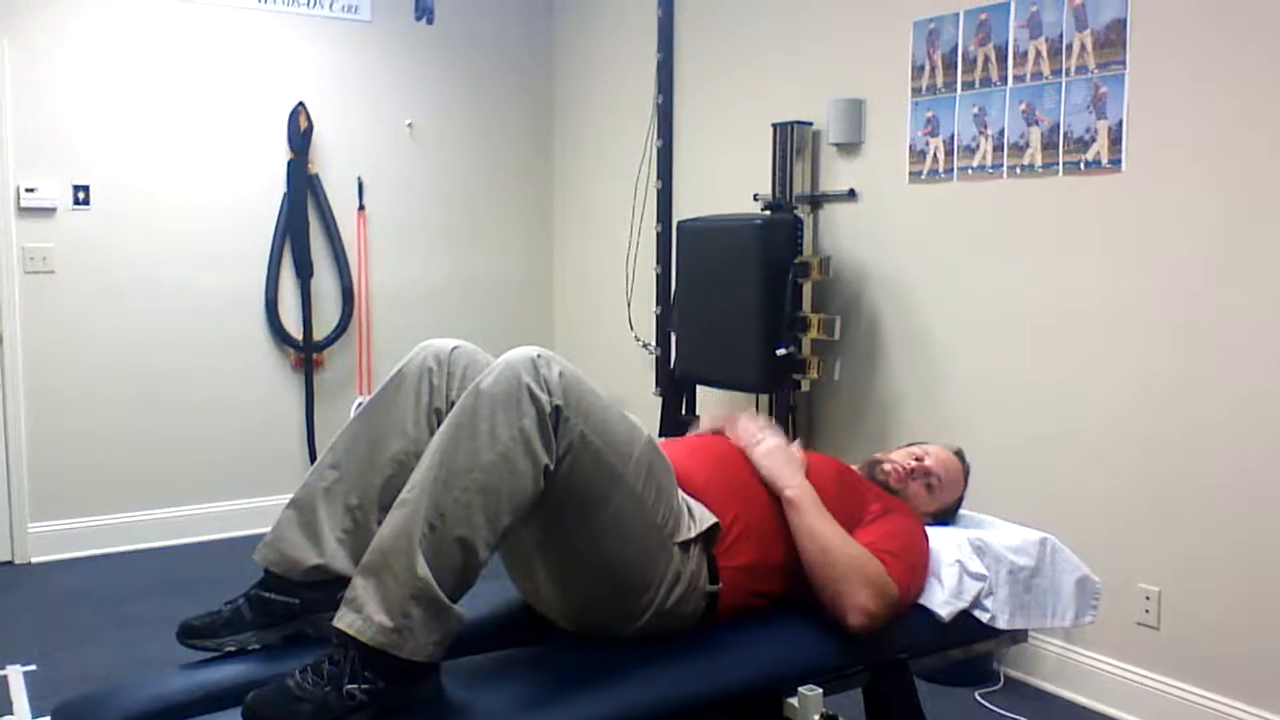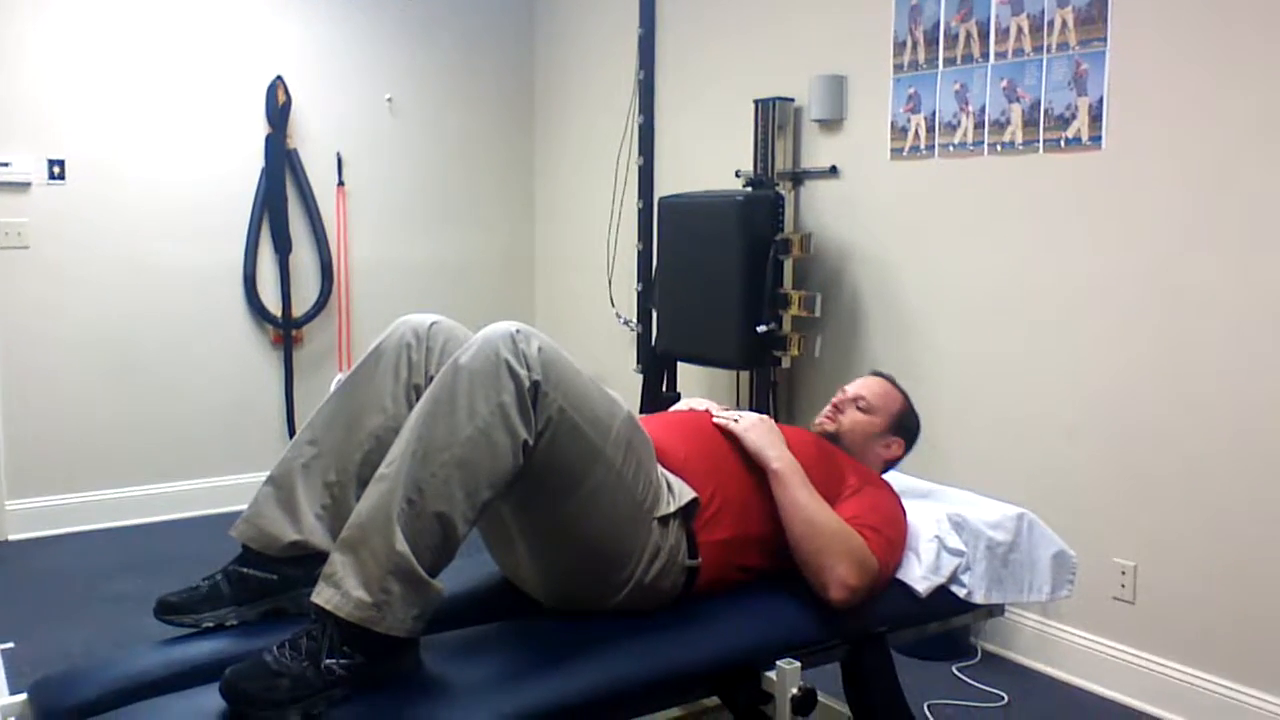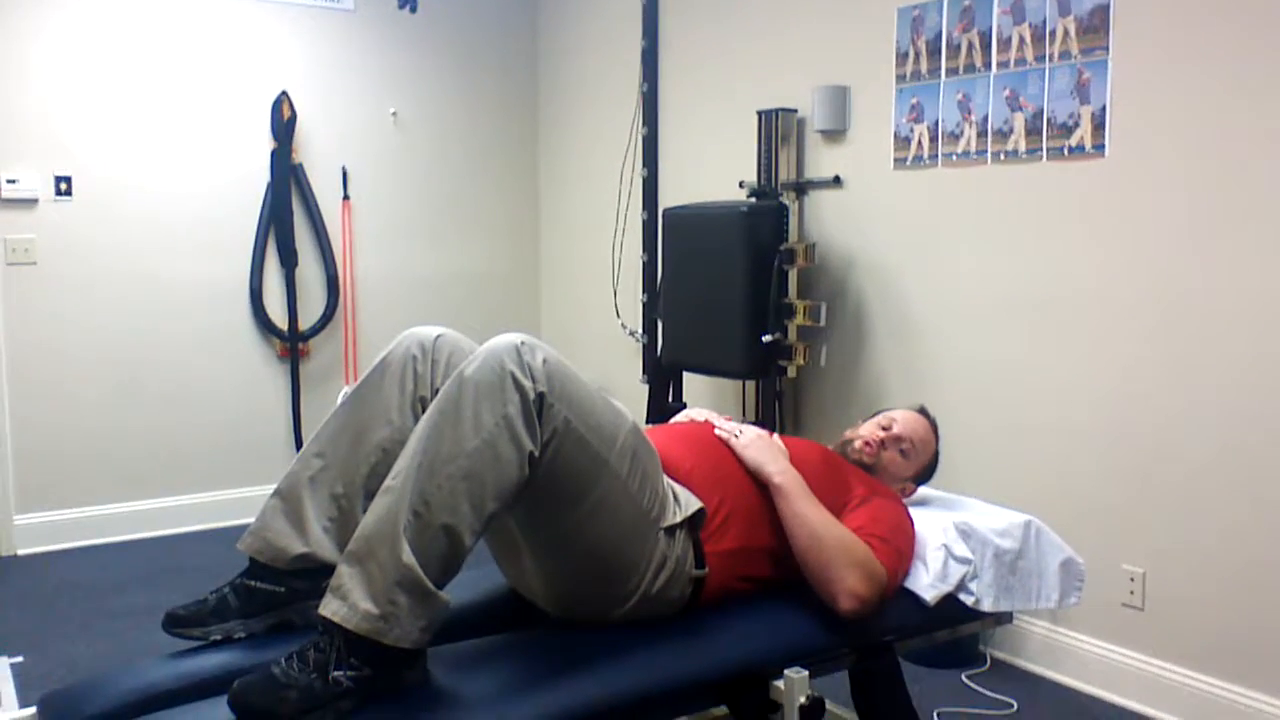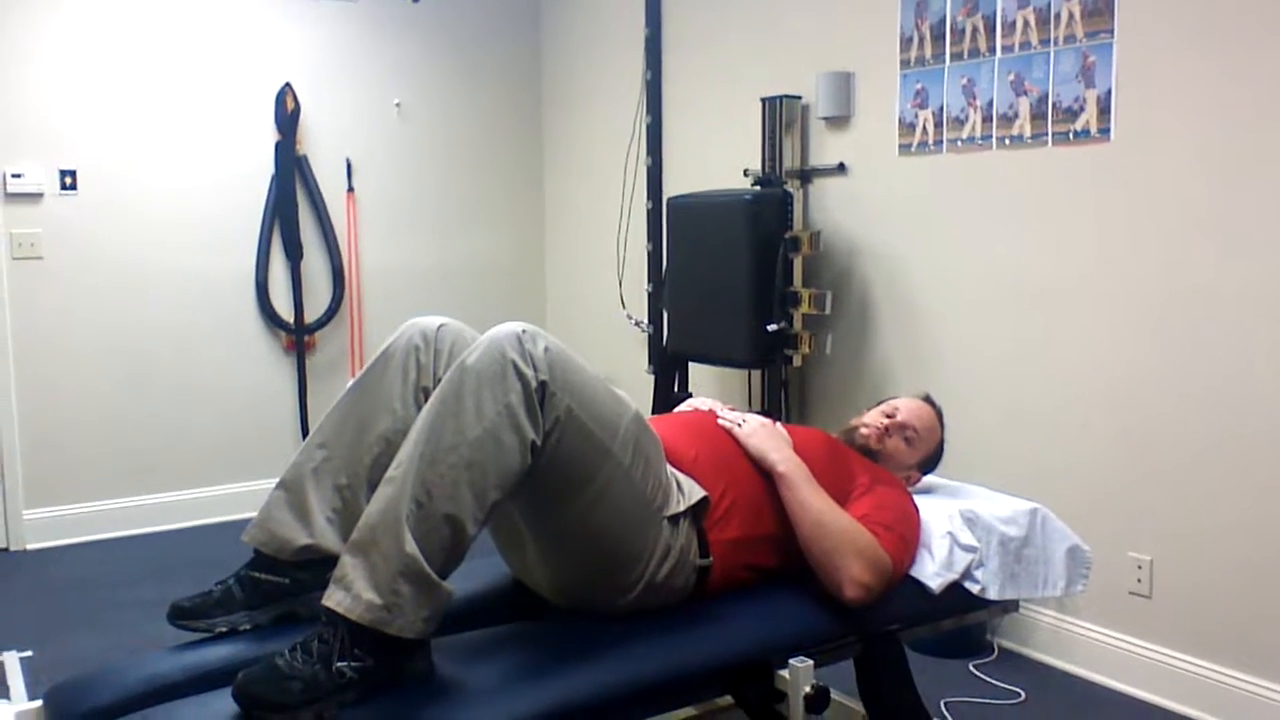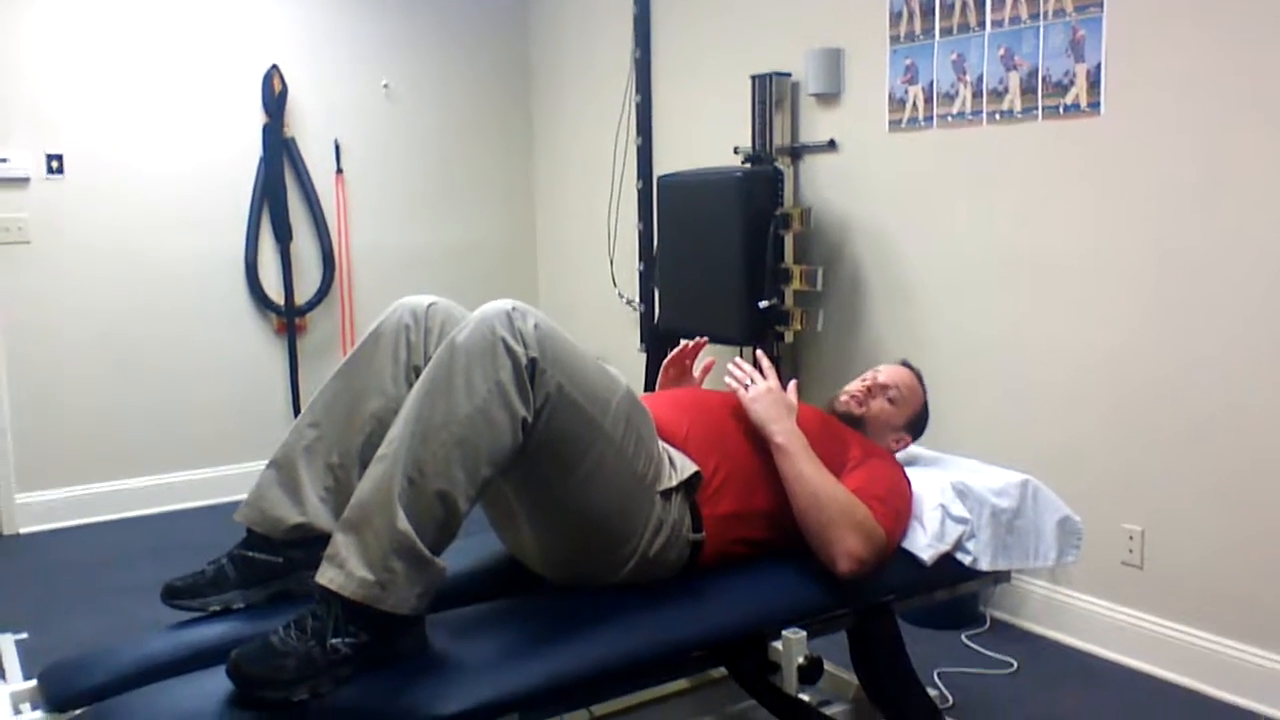
dt=1s
person 1, frame 1
left shoulder: (894, 526)
right shoulder: (811, 465)
left elbow: (859, 605)
left wrist: (790, 481)
right wrist: (698, 449)
left hip: (670, 561)
right hip: (574, 546)
left knee: (530, 377)
right knee: (444, 365)
left ankle: (384, 650)
right ankle: (302, 584)
person 1, frame 2
left shoulder: (868, 494)
right shoulder: (759, 437)
left elbow: (840, 580)
left wrist: (776, 455)
right wrist: (687, 421)
left hip: (655, 535)
right hip: (550, 523)
left knee: (511, 352)
right knee: (424, 340)
left ankle: (364, 626)
right ankle: (281, 557)
person 1, frame 3
left shoulder: (876, 508)
right shoulder: (778, 450)
left elbow: (849, 590)
left wrist: (777, 470)
right wrist: (689, 428)
left hip: (661, 544)
right hip: (556, 529)
left knee: (516, 364)
right knee: (428, 351)
left ankle: (370, 637)
right ankle: (288, 572)
person 1, frame 4
left shoulder: (882, 495)
right shoulder: (775, 435)
left elbow: (854, 579)
left wrist: (783, 460)
right wrist: (684, 420)
left hip: (664, 533)
right hip: (559, 521)
left knee: (518, 354)
right knee: (432, 342)
left ankle: (373, 628)
right ankle: (292, 563)
person 1, frame 5
left shoulder: (872, 468)
right shoulder: (776, 416)
left elbow: (848, 551)
left wrist: (782, 429)
right wrist: (666, 396)
left hip: (657, 508)
right hip: (552, 497)
left knee: (507, 331)
right knee: (423, 321)
left ankle: (367, 606)
right ankle: (285, 539)
